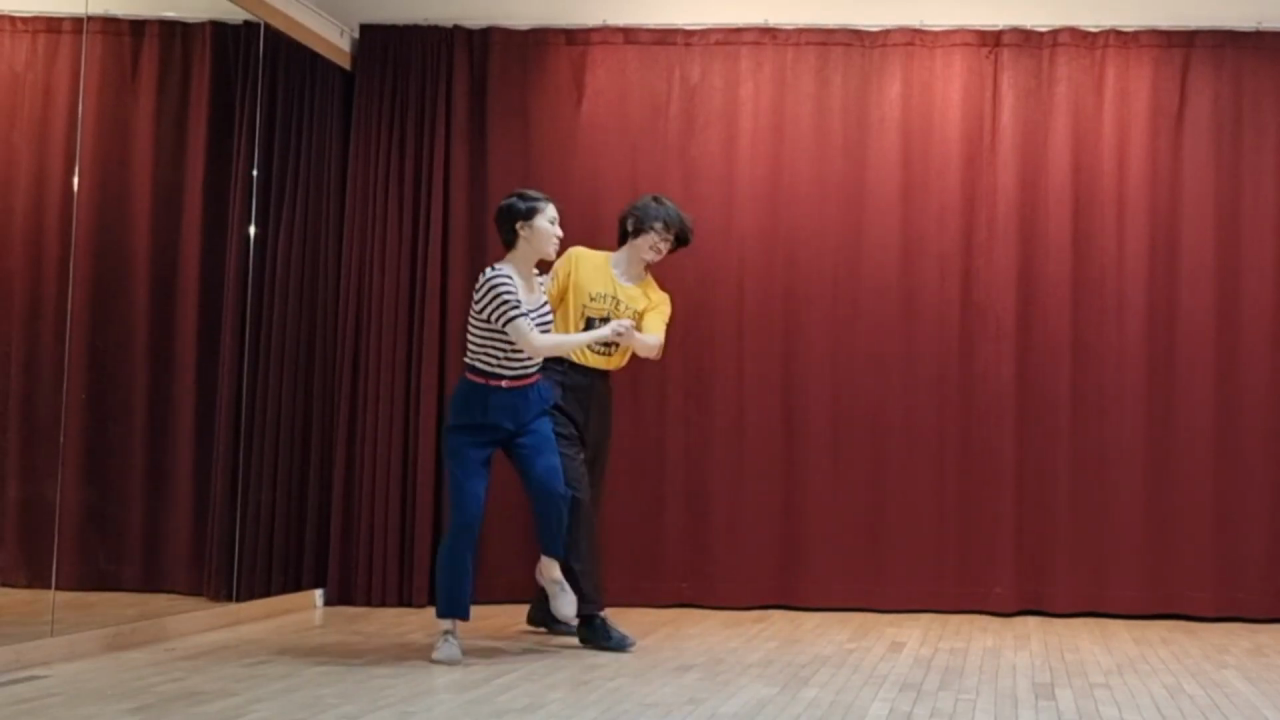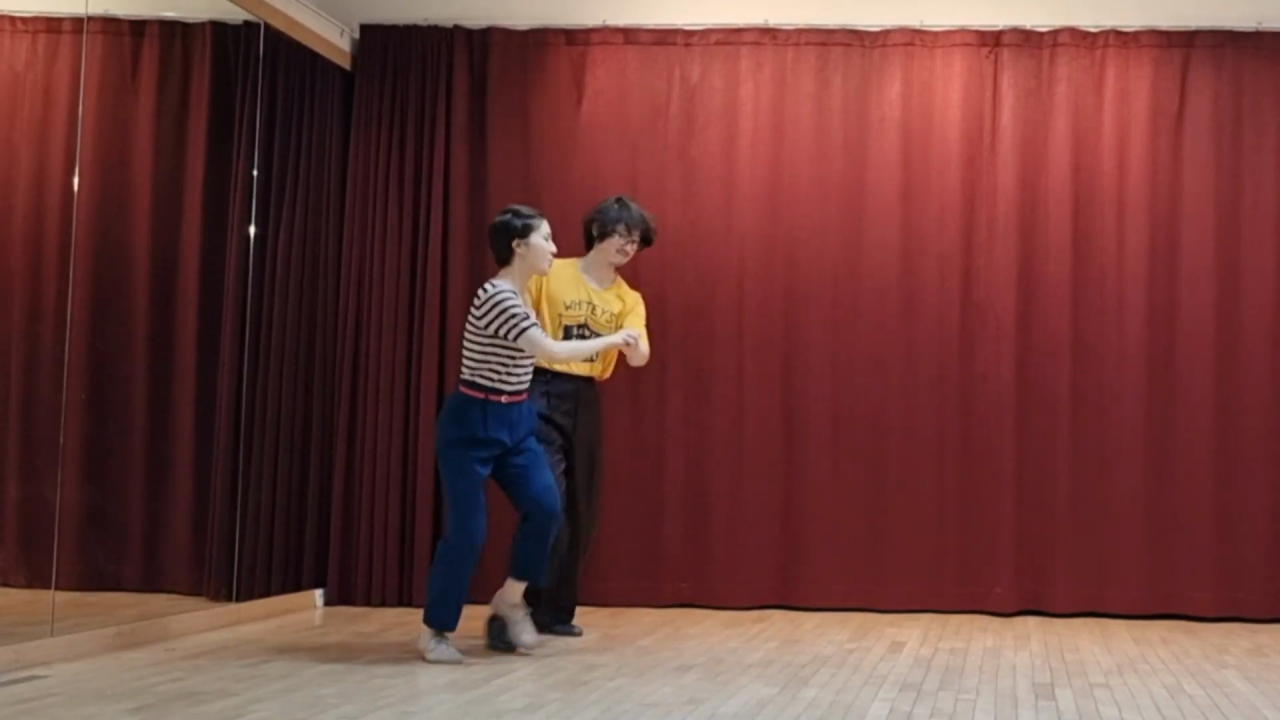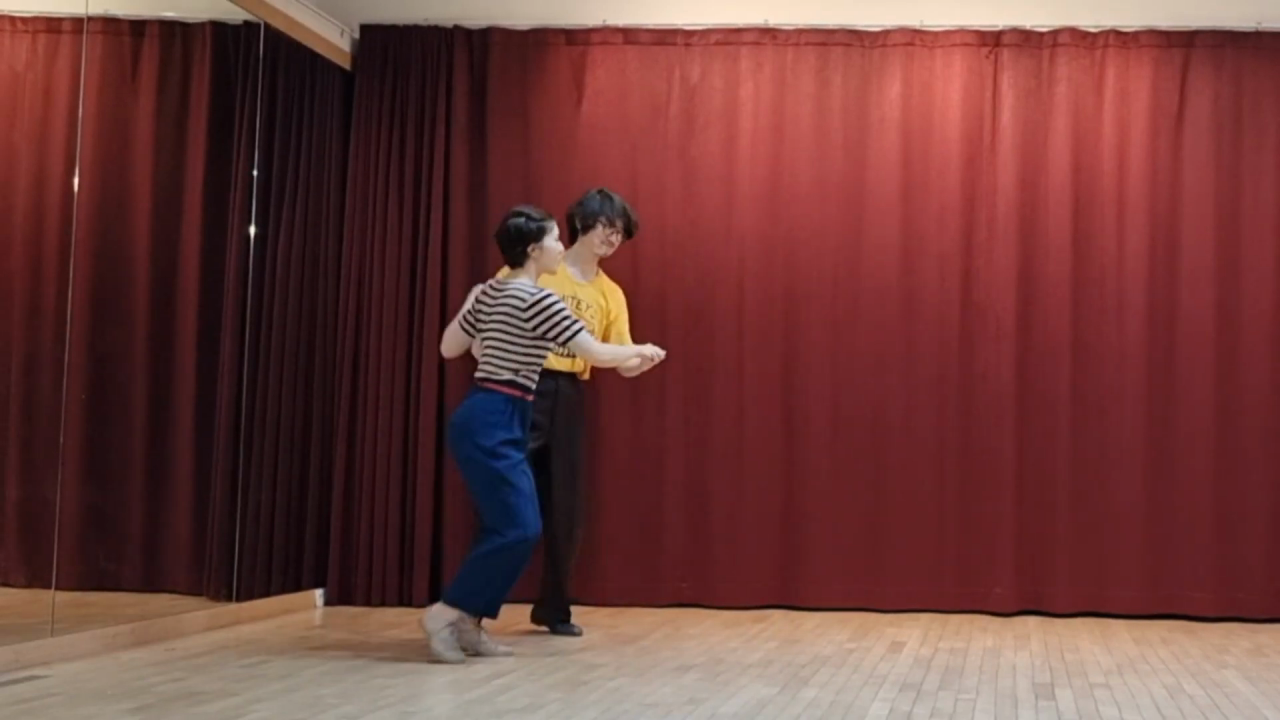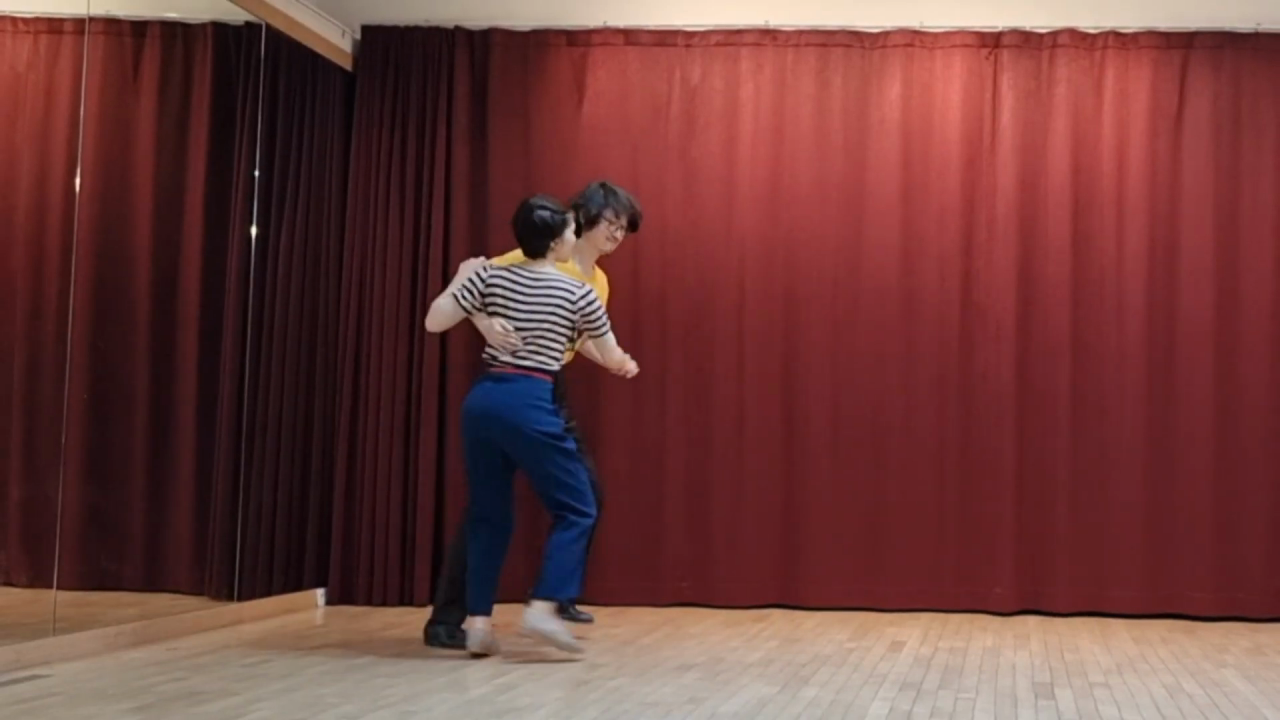
dt=0.2s
person 1, frame 1
left shoulder: (537, 283)
right shoulder: (496, 282)
right elbow: (532, 344)
right wrist: (603, 333)
left hip: (528, 403)
right hip: (476, 409)
left knee: (551, 487)
right knee: (466, 515)
left ankle: (550, 568)
right ankle: (448, 626)
person 1, frame 2
left shoulder: (512, 297)
right shoulder: (499, 299)
right elbow: (551, 353)
right wrist: (612, 339)
left hip: (512, 422)
right hip: (469, 424)
left knee: (546, 508)
right knee: (465, 532)
left ankle: (512, 596)
right ankle: (434, 629)
person 1, frame 3
left shoulder: (487, 293)
right shoulder: (540, 301)
left elbow: (449, 348)
right elbow: (603, 357)
right wrist: (642, 352)
left hip: (479, 416)
right hip: (492, 422)
left knee: (506, 528)
right knee: (518, 529)
left ankle: (468, 624)
right ankle: (444, 614)
person 1, frame 4
left shoulder: (492, 275)
right shoulder: (579, 294)
left elbow: (435, 321)
right elbow: (613, 357)
left wrist: (463, 276)
right wrist: (627, 365)
left hip: (484, 399)
right hip: (532, 405)
left knee: (489, 516)
right knee: (576, 511)
left ankle: (479, 624)
right ankle: (541, 609)
person 2, frame 1
left shoulder: (656, 300)
right shoulder: (578, 261)
left elbow: (653, 348)
left wrist: (631, 337)
left hip: (598, 394)
right hip: (555, 384)
left knee: (582, 500)
right knee: (573, 494)
left ankle: (547, 606)
right ankle: (590, 614)
person 2, frame 2
left shoulder: (629, 301)
right shoulder: (549, 273)
left elbow: (640, 355)
left wrist: (635, 344)
left hip: (586, 403)
right hip: (540, 394)
left knee: (581, 514)
left ankle: (555, 610)
person 2, frame 3
left shoulder: (611, 294)
left elbow: (621, 361)
left wrist: (644, 360)
left hip: (570, 400)
left knee: (564, 514)
left ankle: (552, 609)
person 2, frame 4
left shoulder: (600, 281)
left wrist: (611, 361)
right wrist: (487, 321)
left hip: (551, 391)
left knee: (585, 490)
right ankle: (445, 618)
